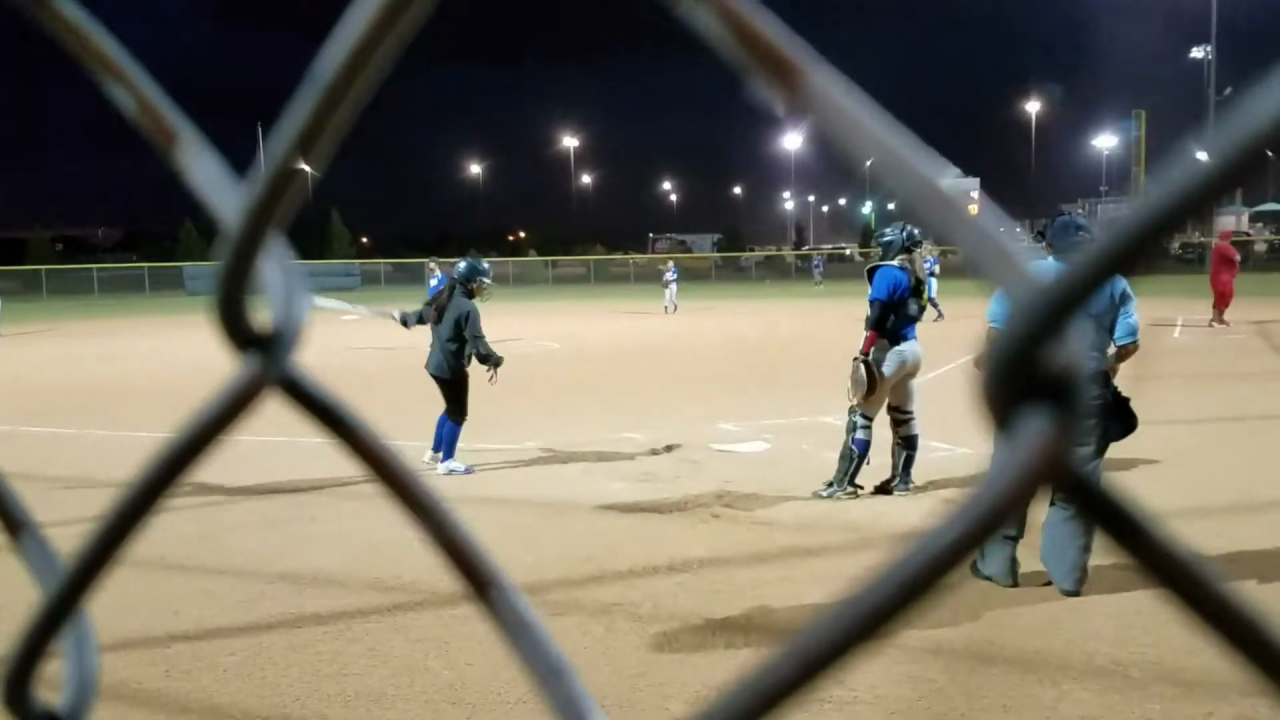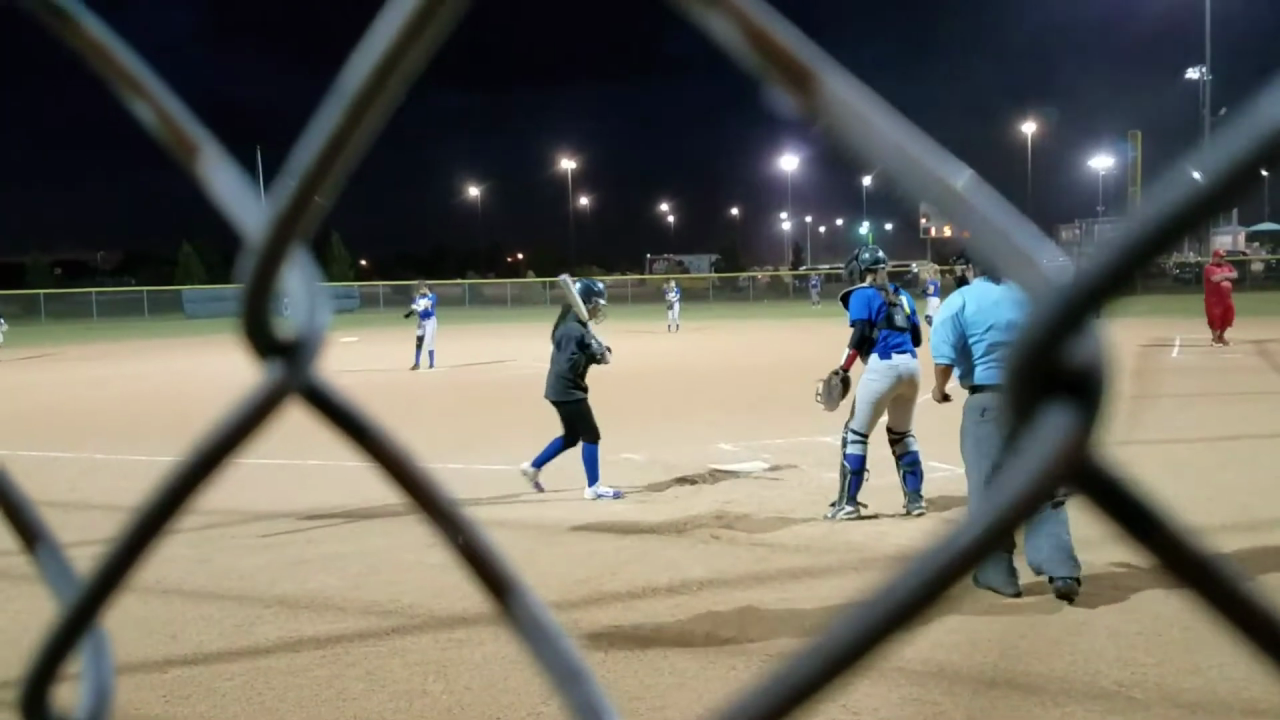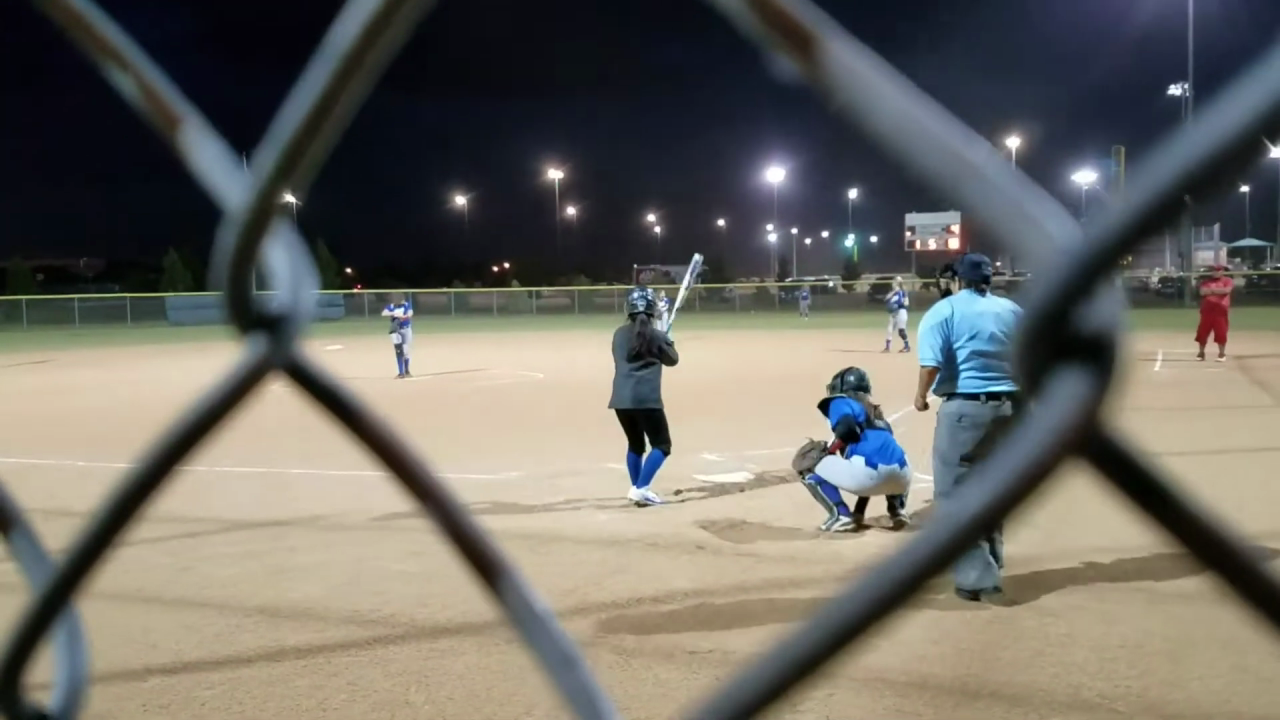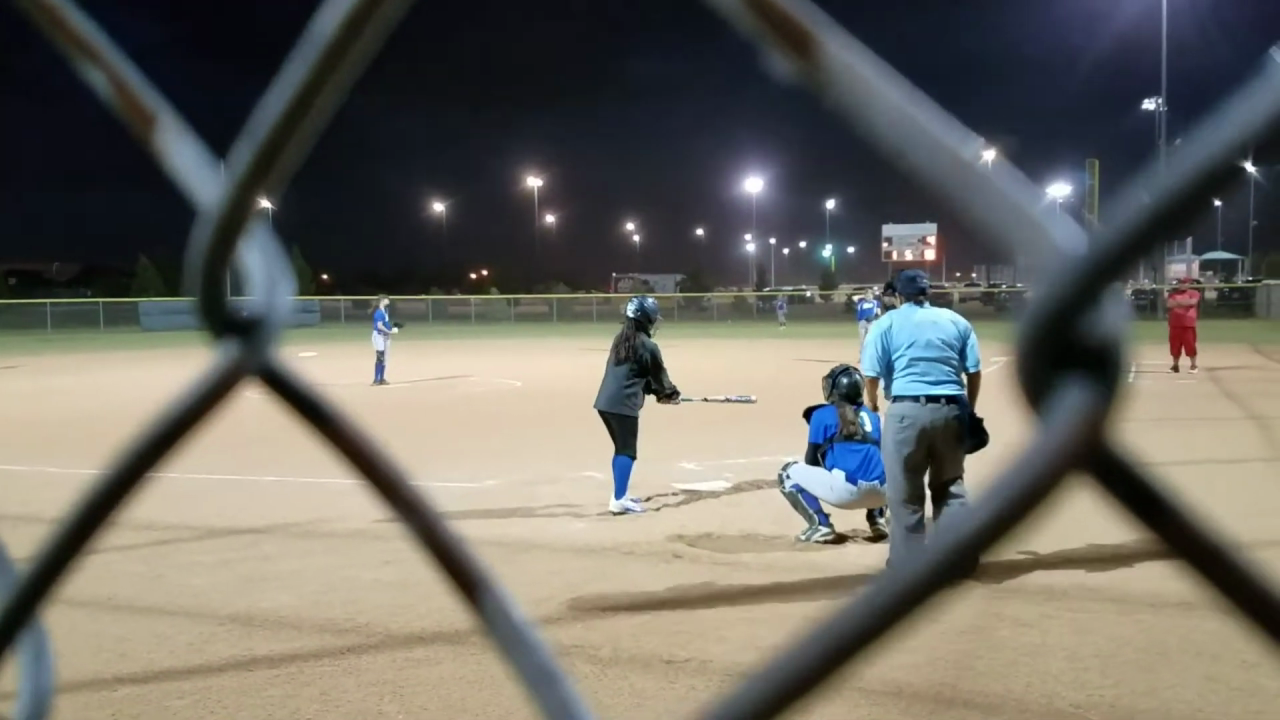
dt=1s
person 1, frame 1
left shoulder: (1026, 276)
right shoulder: (1113, 283)
left elbow: (997, 329)
right elbow: (1128, 344)
left wrist: (987, 355)
right wrist: (1110, 363)
right hip: (1088, 392)
left ankle: (997, 564)
right ankle: (1068, 574)
person 1, frame 2
left shoulder: (960, 301)
left elbow: (945, 357)
left wrist: (939, 387)
left hip: (989, 403)
left knee: (989, 488)
left ankle: (997, 572)
right ankle: (1062, 570)
person 1, frame 3
left shoulder: (944, 310)
right shoulder: (1014, 311)
left elbow: (931, 364)
left wrist: (921, 395)
right wrist: (1023, 404)
left hip: (964, 409)
right hip: (1007, 408)
left knee: (955, 493)
left ankle: (977, 576)
right ankle: (989, 567)
person 1, frame 4
left shoulder: (887, 323)
right shoulder: (956, 321)
left elbow: (872, 374)
right elbow: (974, 371)
left wrist: (871, 400)
right wrist: (969, 410)
left hip: (907, 412)
right hip: (950, 411)
left knee: (905, 493)
right knee: (949, 484)
person 2, frame 1
left shoulder: (887, 273)
right shoulder: (919, 278)
left elbow: (877, 318)
right elbow: (911, 314)
left wrist: (863, 354)
left hip: (889, 352)
right hip: (912, 350)
left knee: (861, 416)
right knee: (904, 416)
left ankle: (844, 483)
right ankle: (901, 479)
person 2, frame 2
left shoulder: (862, 294)
right shoulder: (902, 295)
left elbow: (861, 334)
right elbow: (916, 338)
left wrist: (843, 369)
left hip: (882, 367)
right hip: (910, 366)
left knee: (855, 434)
right knee: (902, 433)
left ankle: (848, 503)
right ankle: (915, 499)
person 2, frame 3
left shoulder: (839, 403)
right shoulder: (874, 412)
left elbow: (848, 427)
left wrist: (830, 450)
right wrist: (859, 510)
left hip: (867, 472)
left ankle: (841, 515)
right ankle: (898, 510)
person 2, frame 4
left shoulder: (822, 414)
right shoulder: (871, 415)
left elbow: (811, 460)
left hip: (846, 490)
right hip: (879, 492)
left knee: (788, 473)
left ankle: (821, 526)
right ankle: (877, 521)
person 3, frame 1
left shoulder: (441, 299)
right shoulder: (467, 308)
left elbow: (419, 315)
right elbow: (477, 342)
left wrist: (404, 318)
right wrist: (494, 362)
left hip: (437, 364)
right hip: (452, 367)
left knee: (452, 409)
right knee: (458, 414)
left ankle: (435, 452)
right ankle: (447, 461)
person 3, frame 2
left shoulder: (580, 325)
right shoulder: (572, 329)
left elbow: (593, 351)
right elbow: (570, 365)
left wrist: (602, 353)
right wrist: (593, 354)
left hip: (566, 389)
right hip: (567, 390)
left knee: (571, 436)
right knee: (590, 434)
left ankle: (533, 467)
right ankle: (594, 487)
person 3, frame 3
left shoulder: (619, 334)
right shoulder: (657, 336)
right elbow: (672, 360)
right wrist: (668, 342)
left hip: (621, 400)
right hip: (646, 400)
left knee: (635, 444)
right knee: (661, 445)
left ankle: (637, 488)
right ankle: (641, 489)
person 3, frame 4
left shoulder: (621, 339)
right shoulder: (648, 346)
right elbow: (658, 375)
left wrist: (656, 392)
right wrist: (670, 393)
left hip: (605, 401)
right hip: (623, 404)
left knee: (621, 448)
right knee: (627, 452)
left ankle: (620, 495)
right ankle: (619, 500)
